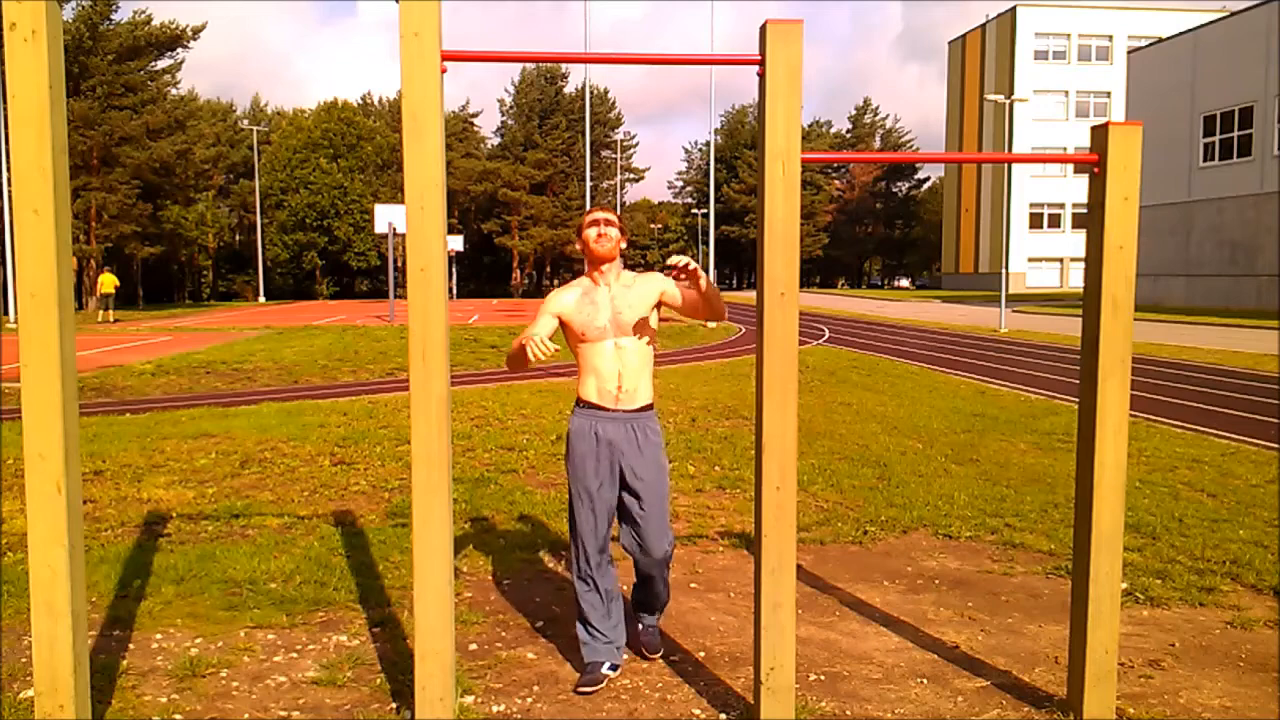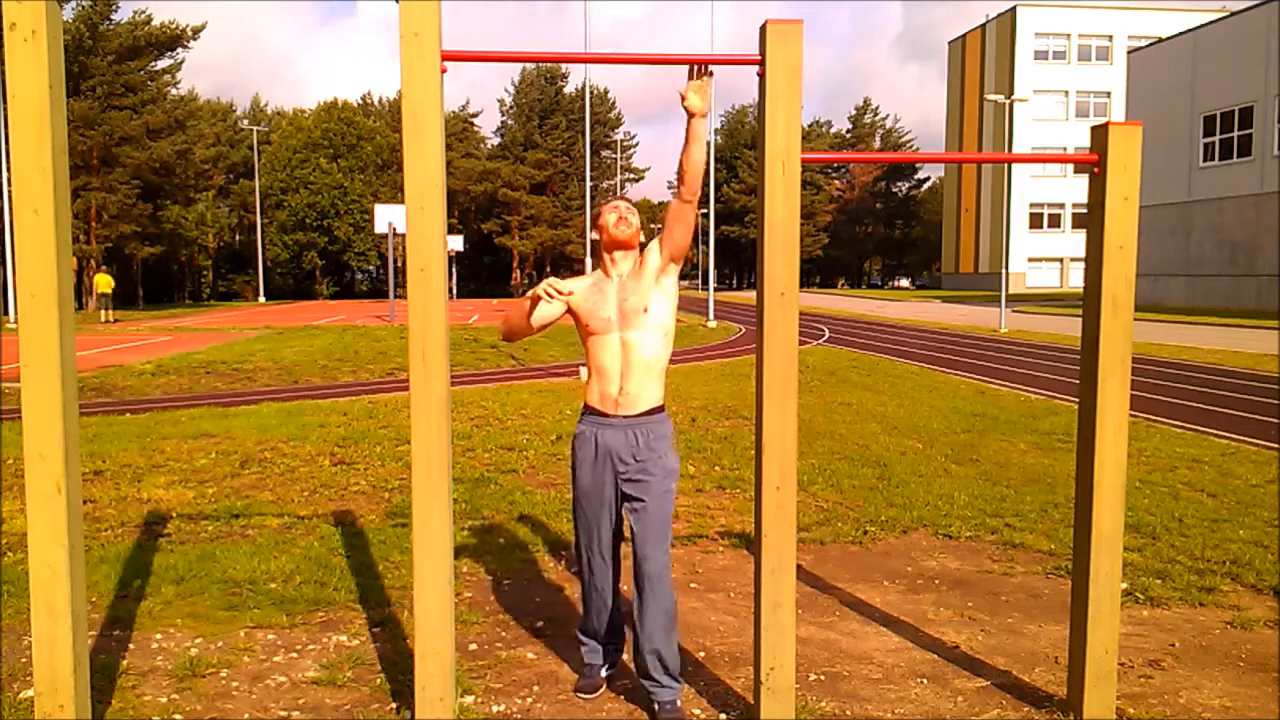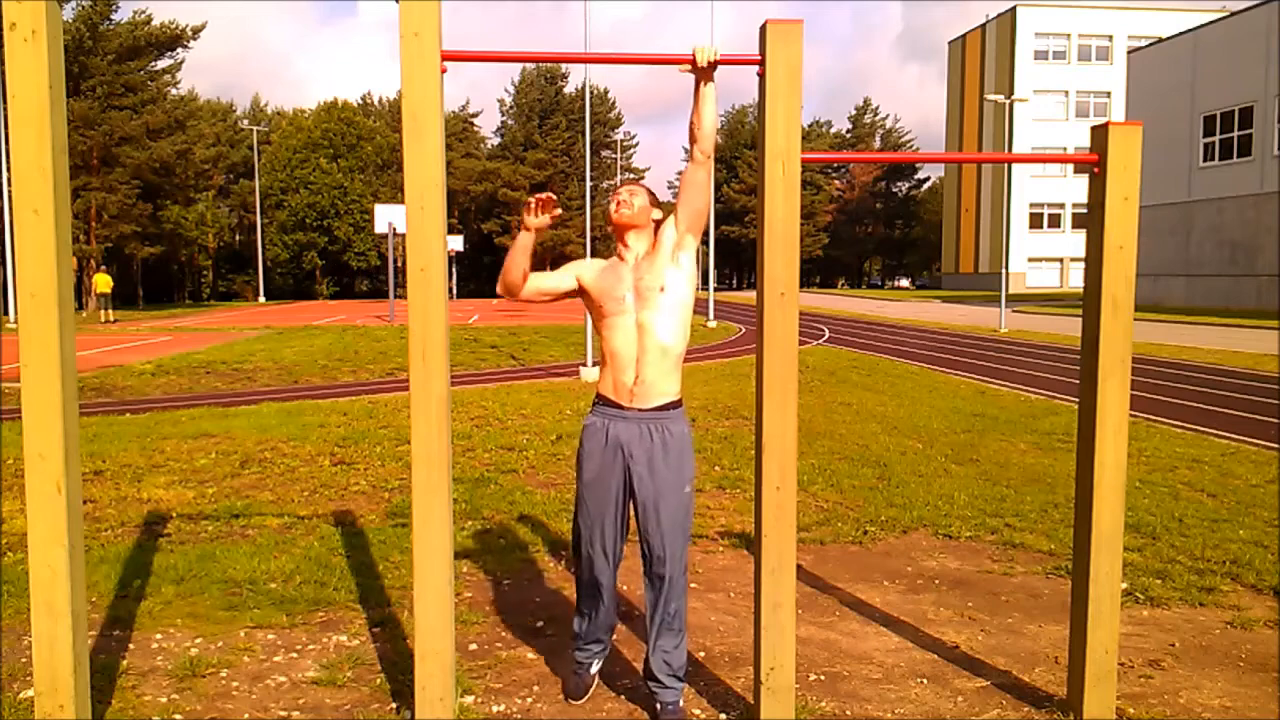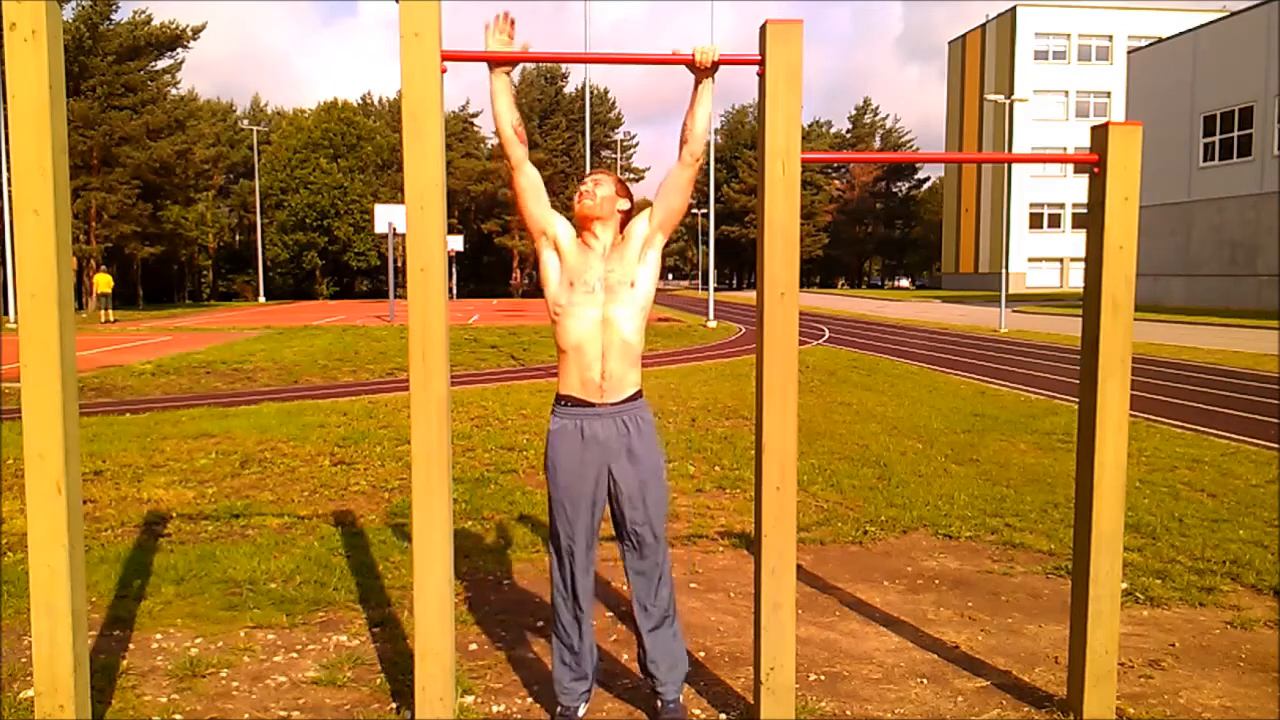
dt=0.5s
person 1, frame 1
left shoulder: (652, 284)
right shoulder: (564, 298)
left elbow: (715, 312)
right elbow: (515, 361)
left wrist: (699, 278)
right wrist: (526, 342)
left hip: (642, 426)
right hip: (590, 427)
left knee: (654, 544)
right knee: (591, 544)
left ankle: (647, 614)
right ankle: (602, 650)
person 1, frame 2
left shoulder: (663, 267)
right shoulder: (576, 289)
left elbow: (688, 195)
right elbow: (509, 331)
left wrist: (697, 118)
right wrist: (535, 297)
left hip: (650, 436)
right hip: (594, 434)
left knee: (652, 561)
right knee: (596, 557)
right ankle: (599, 656)
person 1, frame 3
left shoulder: (678, 245)
right shoulder: (591, 272)
left elbow: (701, 156)
right elbow: (512, 289)
left wrist: (704, 82)
right wrist: (528, 231)
left hip: (665, 429)
right hip: (604, 427)
left knee: (667, 563)
right knee: (595, 554)
right ankle: (589, 650)
person 1, frame 4
left shoulder: (645, 239)
right shoulder: (555, 241)
left elbow: (691, 155)
right elbow: (516, 155)
left wrist: (704, 80)
right wrist: (501, 72)
left hip: (632, 422)
right hip: (571, 425)
left knee: (649, 556)
right knee: (572, 561)
